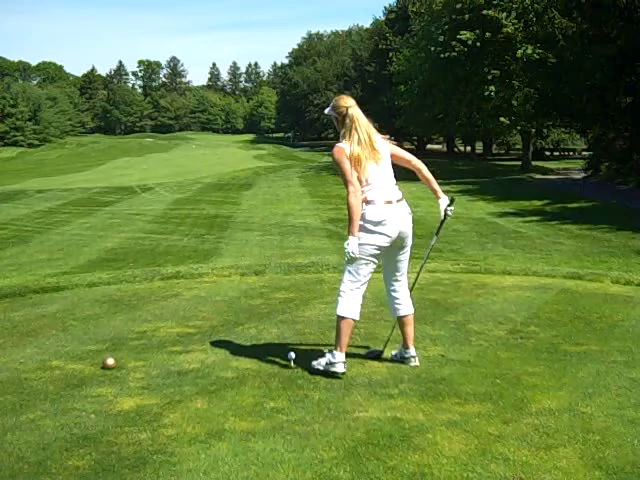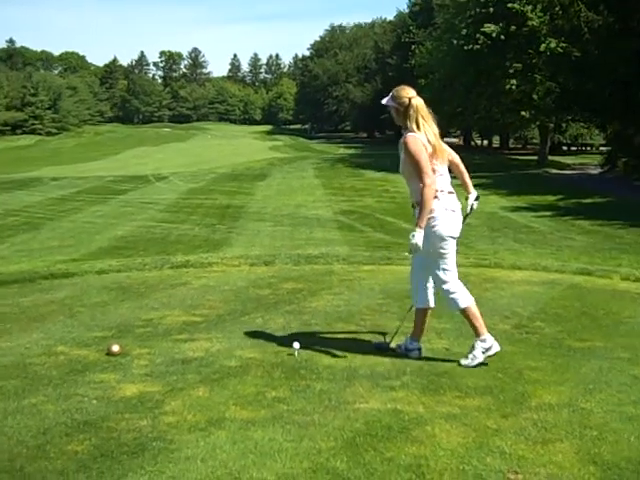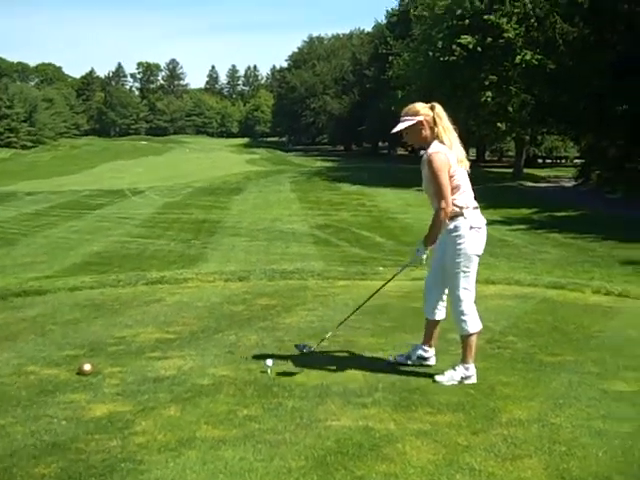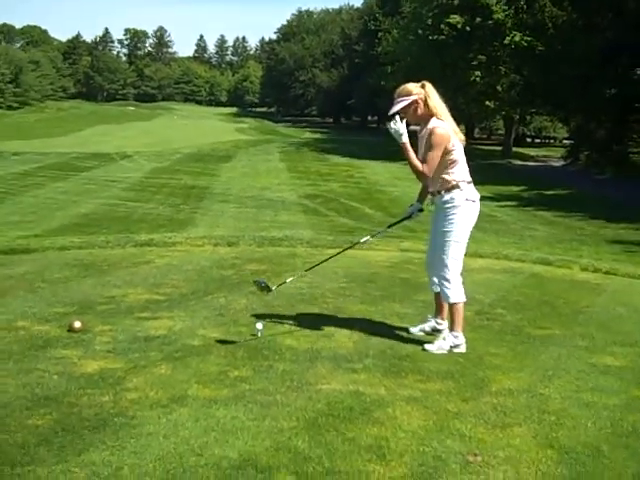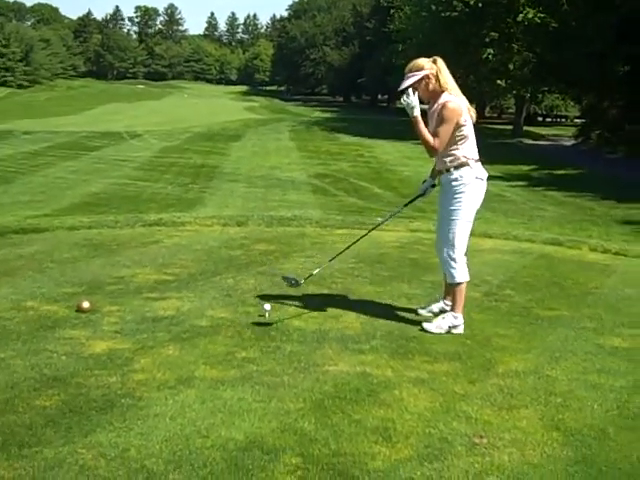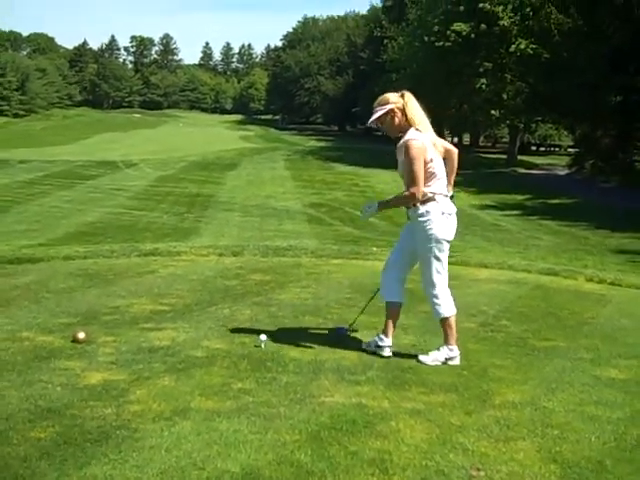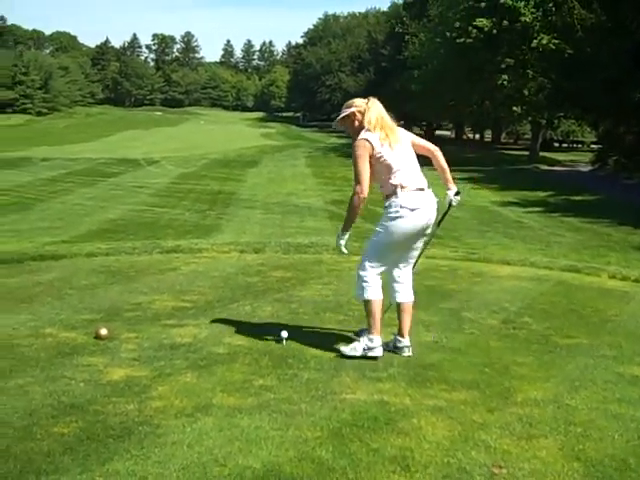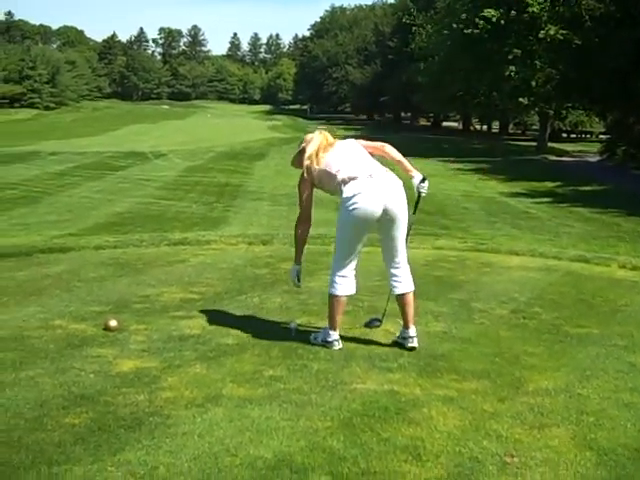
dt=0.5s
person 1, frame 1
left shoulder: (341, 149)
right shoulder: (378, 141)
left elbow: (354, 192)
right elbow: (418, 164)
left wrist: (352, 236)
right wrist: (441, 196)
left hip: (376, 221)
right hip: (401, 215)
left knee: (351, 288)
right knee: (398, 285)
left ankle: (337, 357)
right ankle: (409, 350)
person 1, frame 2
left shoulder: (410, 139)
right shoulder: (426, 134)
left elbow: (428, 184)
right elbow: (454, 158)
left wrist: (419, 227)
right wrist: (470, 191)
left hip: (438, 212)
right hip: (446, 208)
left knee: (446, 280)
right knee: (420, 278)
left ankle: (485, 340)
right ankle: (414, 342)
person 1, frame 3
left shoulder: (435, 155)
right shoulder: (441, 150)
left elbow: (445, 206)
left wrist: (425, 244)
left hip: (464, 230)
right hip: (452, 230)
left knee: (461, 299)
right knee: (433, 290)
left ankle: (467, 368)
right ankle: (426, 349)
person 1, frame 4
left shoulder: (439, 130)
right shoulder: (427, 129)
left elbow: (423, 173)
left wrist: (403, 140)
right wrist: (419, 202)
left hip: (459, 202)
right hip: (444, 202)
left knee: (448, 269)
right knee: (434, 264)
left ankle: (456, 336)
right ankle: (439, 320)
person 1, frame 5
left shoulder: (451, 105)
right shoulder: (436, 105)
left elbow: (435, 147)
left wrist: (414, 115)
right wrist: (432, 176)
left hip: (465, 181)
right hip: (450, 180)
left knee: (454, 248)
right knee: (444, 246)
left ankle: (455, 317)
right ankle: (448, 301)
person 1, frame 6
left shoulder: (413, 143)
right shoulder: (419, 136)
left elbow: (416, 193)
right elbow: (453, 152)
left wrist: (379, 206)
right wrist: (447, 188)
left hip: (433, 217)
right hip: (420, 217)
left knee: (435, 285)
right knee: (392, 272)
left ankle: (450, 349)
right ankle: (386, 339)
person 1, frame 7
left shoulder: (363, 142)
right shoulder: (397, 132)
left elbow: (361, 192)
right elbow: (433, 152)
left wrist: (344, 231)
right wrist: (450, 186)
left hip: (404, 208)
right hip: (427, 203)
left knee: (368, 271)
right knee: (400, 271)
left ankle: (372, 339)
right ankle: (402, 339)
person 1, frame 8
left shoulder: (310, 170)
right shoulder: (349, 144)
left elbow: (304, 220)
right elbow: (385, 148)
left wrist: (297, 262)
right wrist: (414, 174)
left hip: (361, 197)
right hip: (392, 187)
left knee: (343, 268)
right knee: (398, 263)
left ankle: (331, 334)
right ankle: (409, 332)
